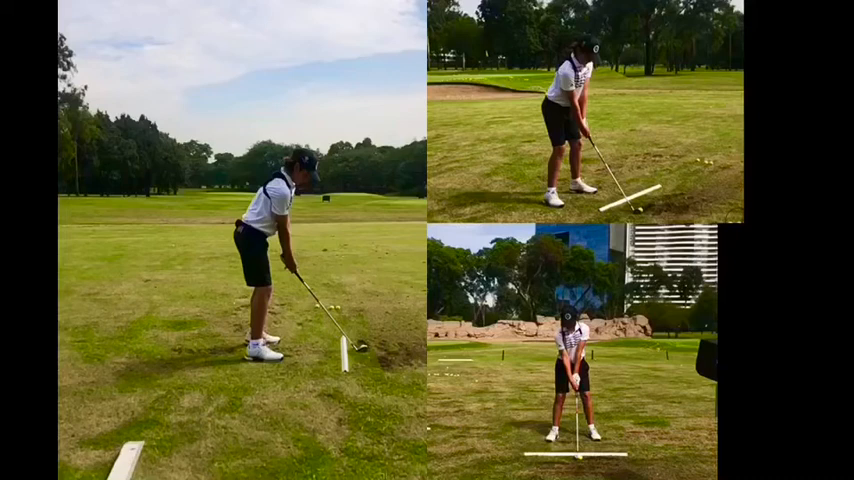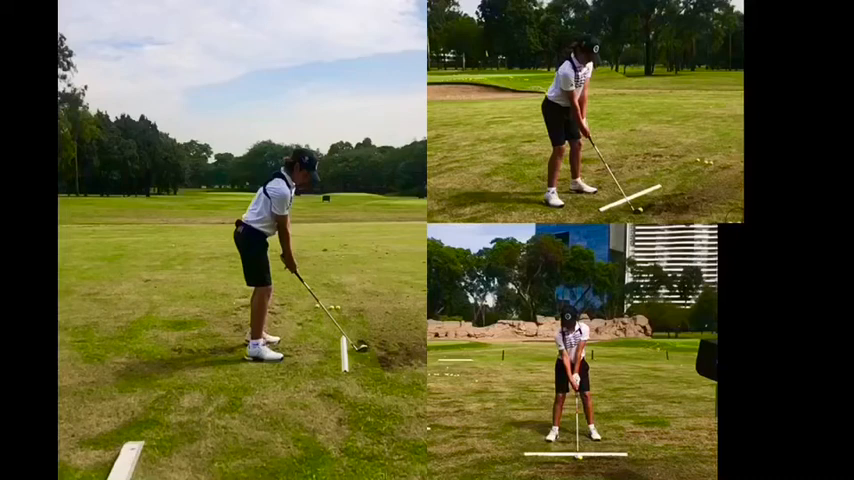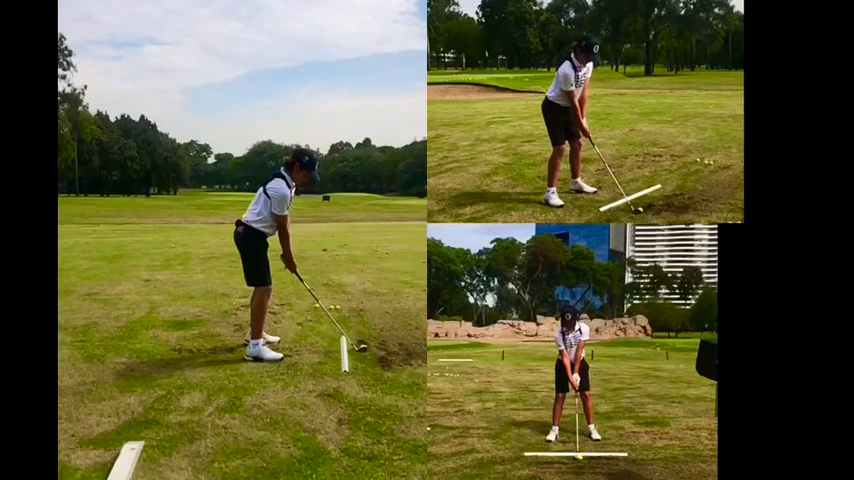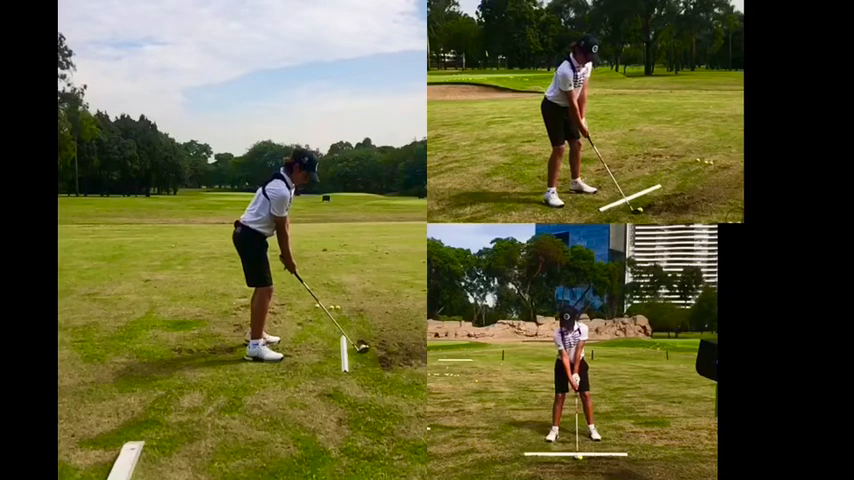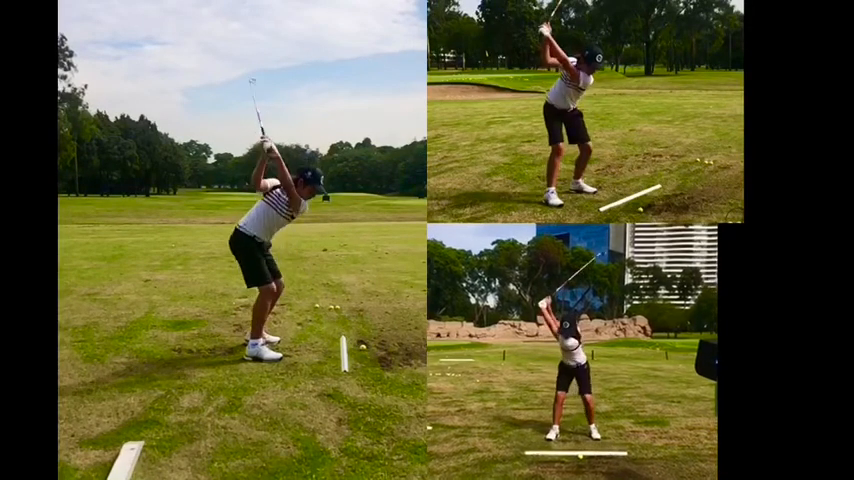
dt=1s
person 1, frame 1
left shoulder: (283, 182)
right shoulder: (282, 191)
left elbow: (283, 223)
right elbow: (283, 228)
left wrist: (287, 253)
right wrist: (289, 257)
left hip: (250, 235)
right hip: (252, 237)
left knee: (261, 287)
right knee: (264, 289)
left ankle: (256, 333)
right ankle: (255, 346)
person 1, frame 2
left shoulder: (283, 182)
right shoulder: (282, 190)
left elbow: (284, 223)
right elbow: (283, 228)
left wrist: (287, 254)
right wrist: (289, 257)
left hip: (250, 235)
right hip: (252, 237)
left knee: (261, 287)
right knee: (264, 289)
left ankle: (256, 333)
right ankle: (255, 346)
person 1, frame 3
left shoulder: (284, 182)
right shoulder: (282, 190)
left elbow: (284, 224)
right elbow: (283, 228)
left wrist: (287, 254)
right wrist: (289, 258)
left hip: (251, 235)
right hip: (252, 237)
left knee: (261, 287)
right knee: (264, 289)
left ankle: (256, 333)
right ankle: (255, 346)
person 1, frame 4
left shoulder: (284, 183)
right shoulder: (281, 191)
left elbow: (284, 222)
right elbow: (281, 229)
left wrist: (287, 253)
right wrist: (288, 258)
left hip: (251, 236)
right hip: (250, 237)
left knee: (262, 287)
right knee: (266, 289)
left ankle: (256, 333)
right ankle: (255, 346)
person 1, frame 5
left shoulder: (301, 205)
right shoulder: (276, 184)
left elbow: (290, 190)
right elbow: (257, 184)
left wrist: (278, 159)
right wrist: (264, 156)
left hip: (259, 244)
right hip: (245, 240)
left knee: (276, 288)
right knee: (267, 289)
left ankle: (257, 330)
right ankle: (254, 345)
person 2, frame 1
left shoulder: (588, 65)
right shoulder: (567, 71)
left elbow: (584, 92)
right elbow: (573, 101)
left wrist: (584, 119)
right wrist: (582, 125)
left hip: (567, 108)
right hip: (553, 108)
left knee: (577, 144)
right knee: (559, 148)
left ankle: (576, 182)
right ankle: (551, 191)
person 2, frame 2
left shoulder: (588, 65)
right shoulder: (567, 71)
left elbow: (584, 93)
right elbow: (573, 101)
left wrist: (584, 118)
right wrist: (582, 125)
left hip: (567, 108)
right hip: (554, 108)
left knee: (577, 144)
right knee: (560, 148)
left ankle: (576, 182)
right ankle: (550, 192)
person 2, frame 3
left shoulder: (588, 65)
right shoulder: (567, 71)
left elbow: (584, 92)
right elbow: (573, 101)
left wrist: (584, 118)
right wrist: (581, 125)
left hip: (567, 108)
right hip: (554, 108)
left knee: (577, 143)
right knee: (560, 148)
left ankle: (576, 182)
right ankle: (551, 192)
person 2, frame 4
left shoulder: (587, 65)
right shoulder: (566, 71)
left elbow: (583, 93)
right elbow: (572, 101)
left wrist: (583, 118)
right wrist: (580, 125)
left hip: (566, 108)
right hip: (553, 107)
left knee: (576, 144)
right knee: (559, 148)
left ankle: (576, 182)
right ankle: (551, 192)
person 2, frame 5
left shoulder: (587, 79)
right shoulder: (571, 62)
left elbow: (565, 65)
right elbow: (547, 61)
right wrist: (546, 37)
left hip: (571, 112)
right hip: (553, 110)
left knee: (587, 148)
right knee: (558, 148)
left ankle: (577, 182)
right ankle: (551, 191)
person 3, frame 1
left shoulder: (584, 328)
right shoulder: (559, 335)
left elbow: (579, 352)
right elbow: (565, 356)
left wrist: (576, 373)
right wrist: (570, 378)
left hip: (580, 363)
right hip: (563, 365)
left knee: (586, 395)
right knee: (560, 396)
left ankle: (592, 428)
right ankle: (554, 429)
person 3, frame 2
left shoulder: (584, 329)
right shoulder: (559, 335)
left elbow: (579, 352)
right elbow: (565, 357)
left wrist: (576, 373)
right wrist: (570, 378)
left hip: (580, 364)
right hip: (563, 365)
left knee: (586, 395)
right knee: (560, 396)
left ankle: (592, 428)
right ankle: (555, 430)
person 3, frame 3
left shoulder: (584, 329)
right shoulder: (559, 334)
left elbow: (579, 351)
right elbow: (565, 356)
left wrist: (576, 372)
right wrist: (570, 378)
left hip: (580, 363)
right hip: (563, 365)
left knee: (586, 394)
right knee: (560, 396)
left ankle: (592, 428)
right ankle: (555, 429)
person 3, frame 4
left shoulder: (583, 328)
right shoulder: (558, 334)
left elbow: (578, 352)
right elbow: (564, 356)
left wrist: (575, 373)
right wrist: (570, 378)
left hip: (579, 364)
right hip: (562, 365)
left knee: (586, 395)
right knee: (559, 396)
left ankle: (592, 428)
right ankle: (555, 429)
person 3, frame 5
left shoulder: (571, 341)
right shoulder: (571, 328)
left elbow: (554, 328)
left wrist: (543, 310)
right wrist: (547, 308)
left hip: (580, 367)
right hip: (566, 366)
left knee: (587, 398)
right knee: (559, 396)
left ankle: (592, 427)
right ankle: (555, 428)
